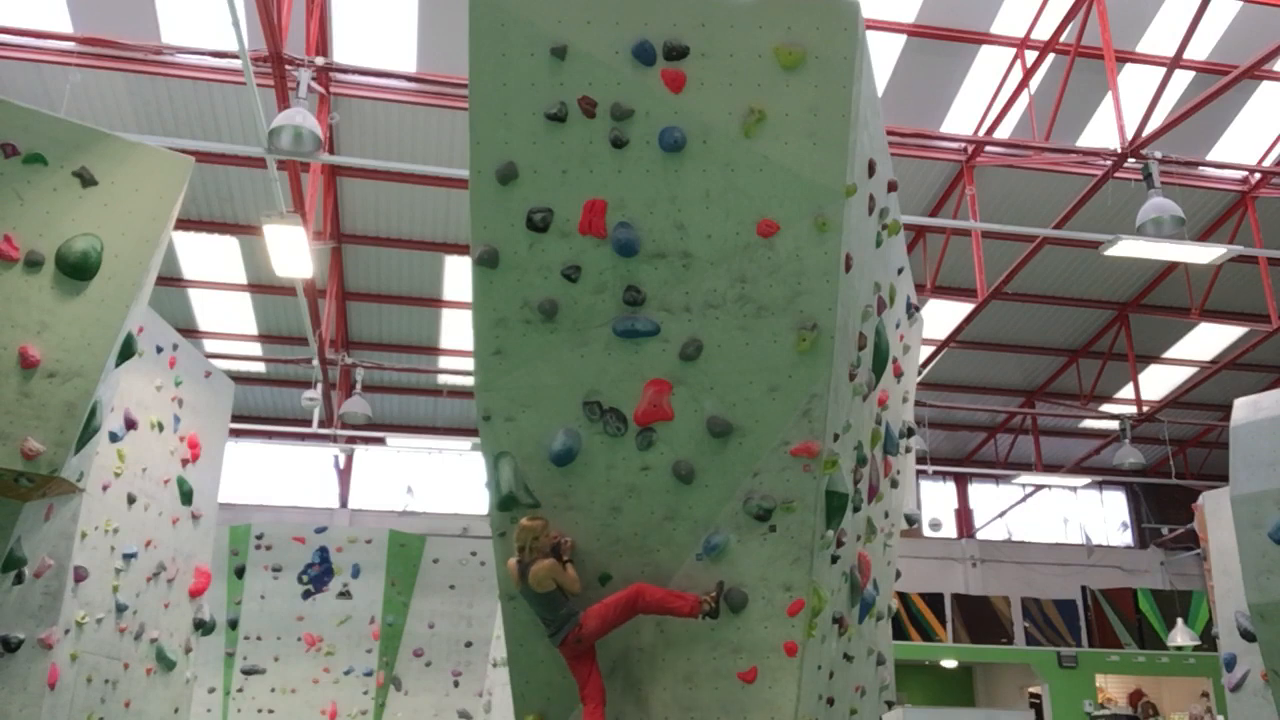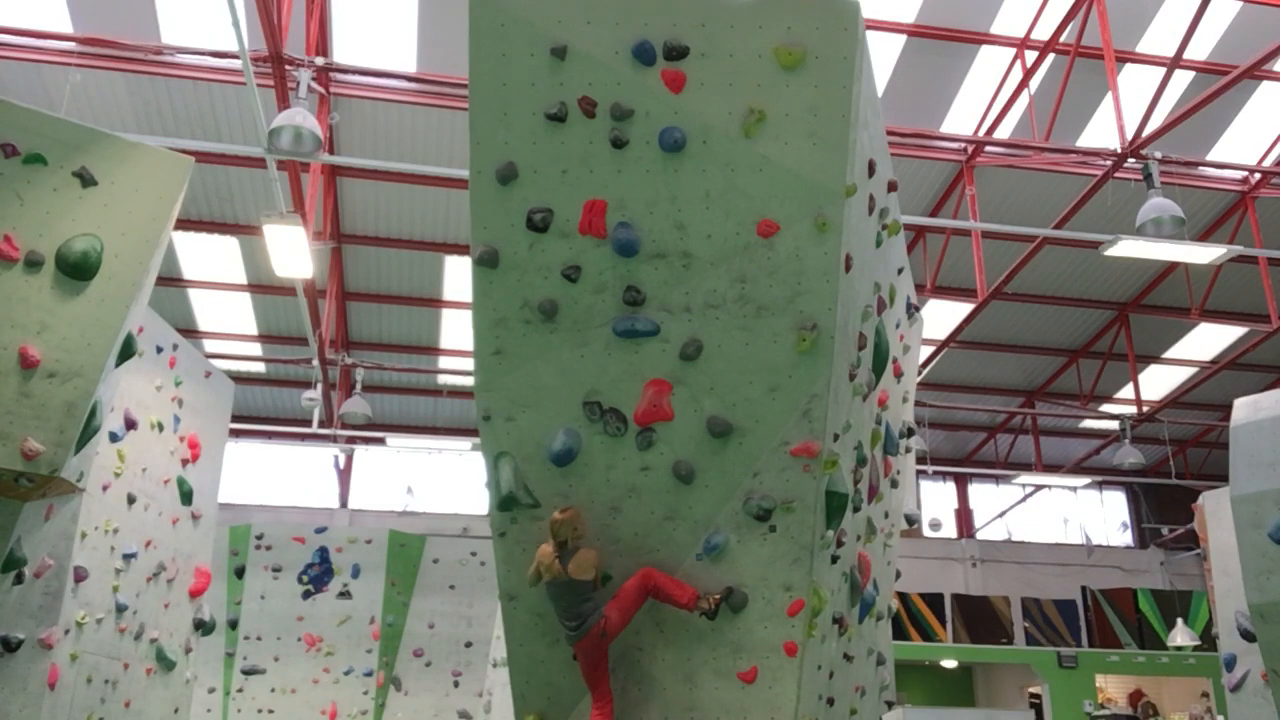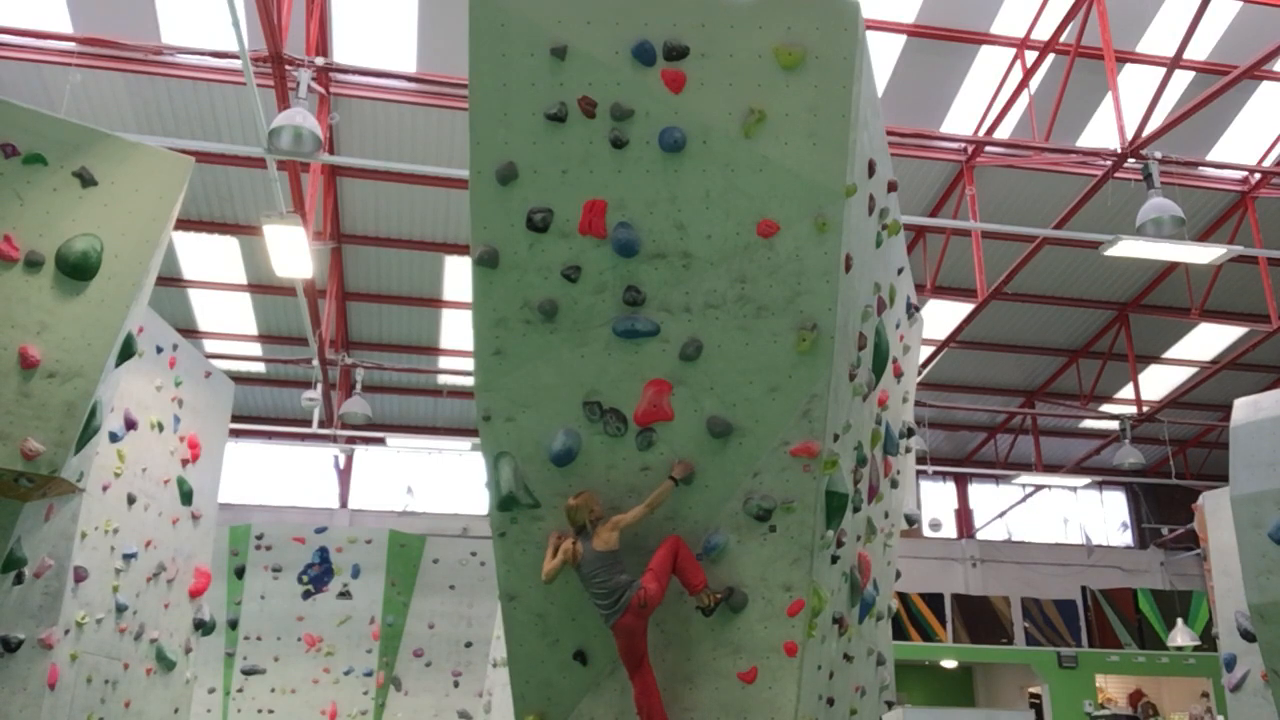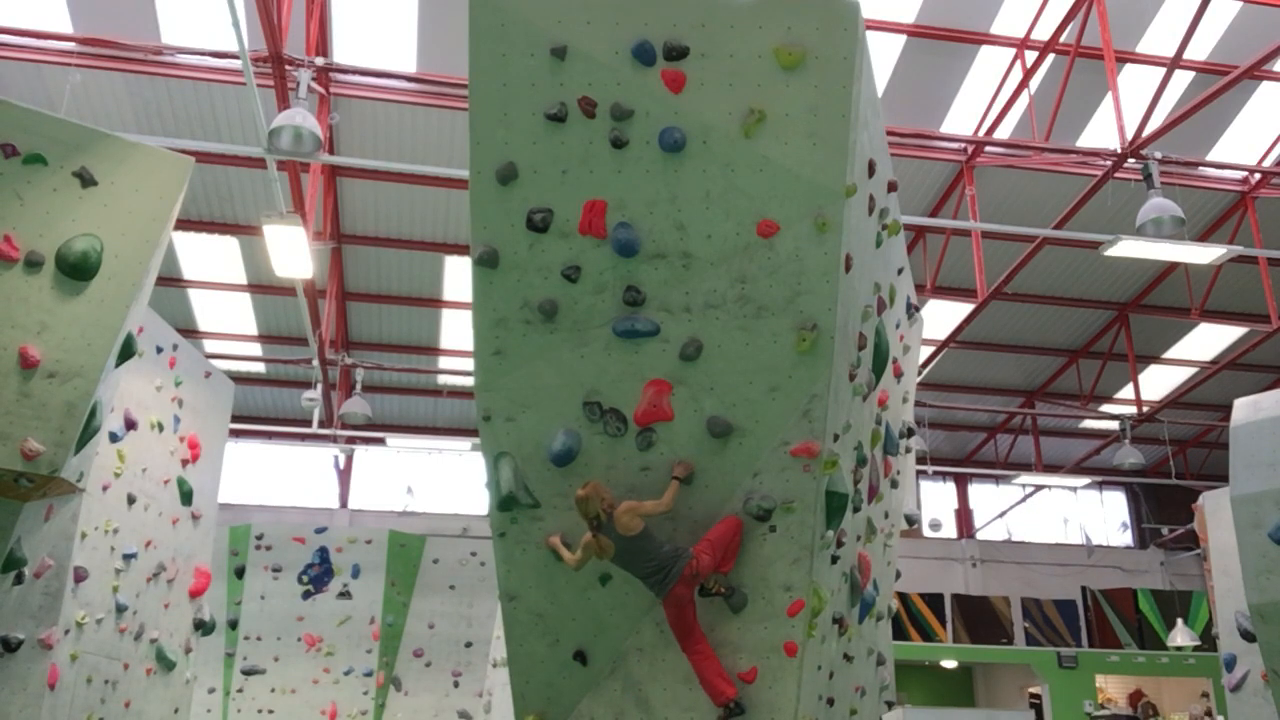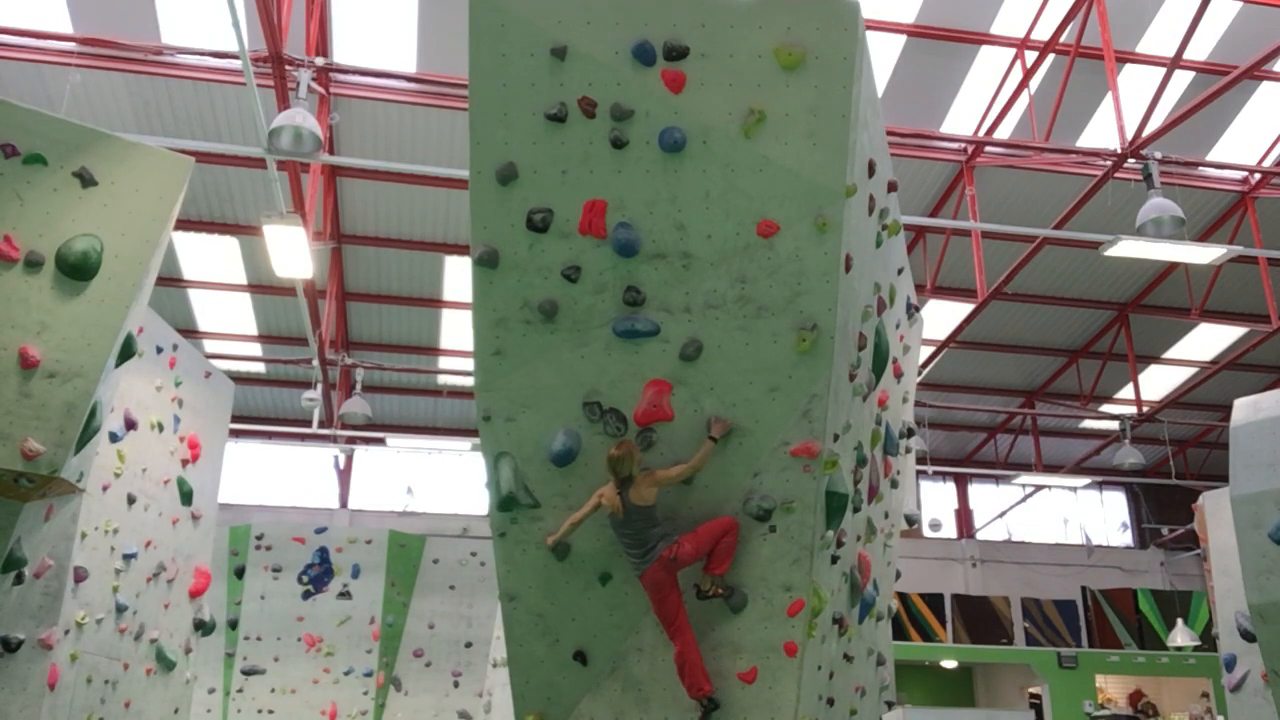
dt=1s
person 1, frame 1
left shoulder: (513, 566)
right shoulder: (547, 566)
right elbow: (575, 588)
left wrist: (551, 549)
right wrist: (566, 557)
left hip: (566, 642)
right hip: (580, 629)
left knee: (592, 699)
right knee: (638, 594)
right ankle: (701, 606)
person 1, frame 2
left shoulder: (544, 553)
right shoulder: (588, 556)
left elbow: (531, 581)
left hip: (581, 642)
right hip: (602, 625)
left knee: (600, 700)
right knee: (647, 577)
right ankle: (702, 603)
person 1, frame 3
left shoulder: (568, 547)
right shoulder: (609, 528)
left elbow: (546, 576)
right elbow: (649, 505)
left wrist: (551, 546)
right wrist: (674, 477)
left hip: (620, 622)
right hip: (640, 598)
left knee: (641, 678)
right knee: (673, 543)
right ankle: (703, 597)
person 1, frame 4
left shoulder: (590, 540)
right shoulder: (625, 512)
left elbow: (575, 564)
right elbow: (665, 505)
left wrist: (557, 544)
right wrist: (677, 477)
left hip: (671, 592)
right hip: (689, 565)
left knee: (694, 646)
right knee: (733, 523)
right ankle: (714, 581)
person 1, frame 5
left shoulder: (604, 494)
right shoulder: (648, 481)
left elbow: (575, 519)
right elbow: (694, 466)
left wrist: (554, 540)
right wrist: (713, 436)
left hip: (649, 573)
right hip: (671, 553)
left knee: (680, 635)
right knee: (728, 525)
right ankle: (709, 583)
